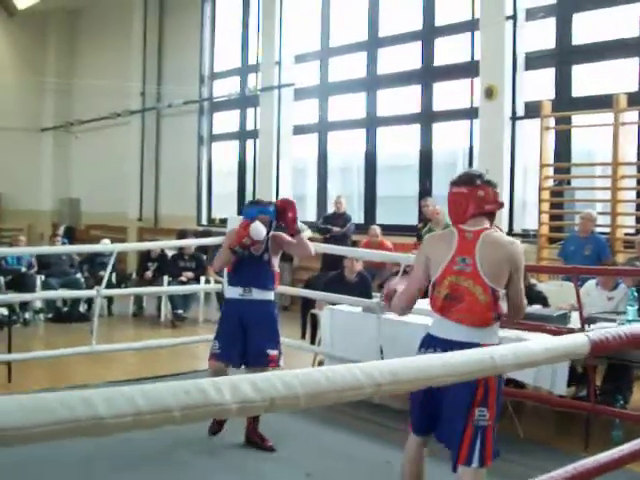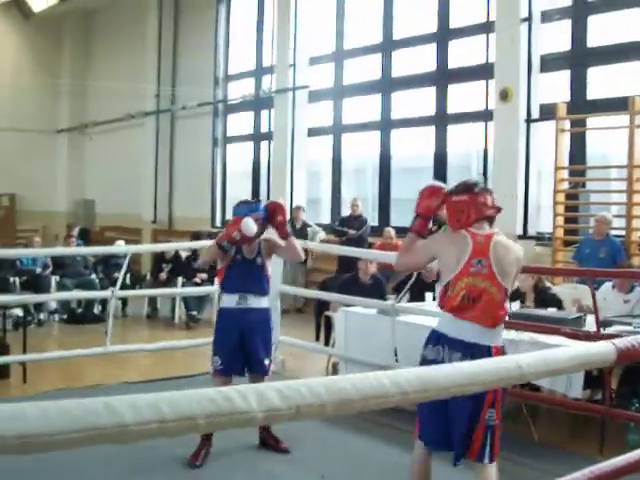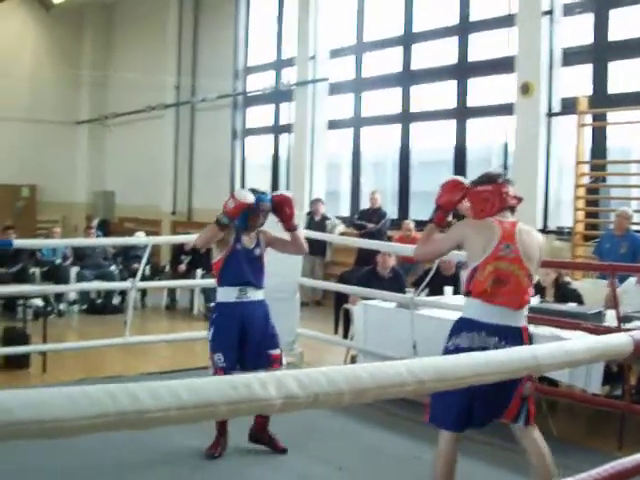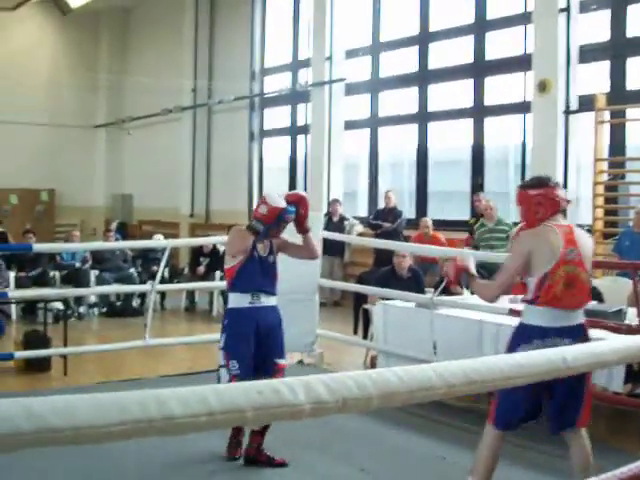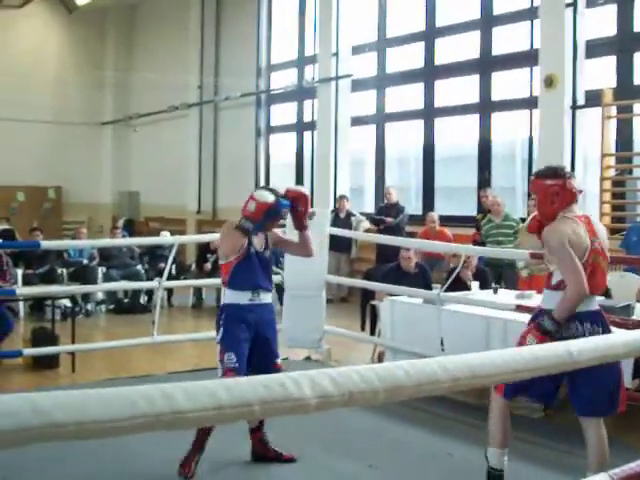
dt=0.3s
person 1, frame 1
left shoulder: (435, 243)
right shoulder: (509, 249)
left elbow: (403, 306)
right elbow: (517, 313)
left wrist: (394, 291)
left hip: (435, 349)
left knee: (418, 433)
person 1, frame 2
left shoulder: (445, 241)
right shoulder: (513, 251)
left elbow: (402, 263)
left wrist: (421, 221)
left hip: (441, 349)
right hip: (485, 356)
left knee: (425, 442)
person 1, frame 3
left shoulder: (470, 229)
right shoulder: (534, 239)
left elbow: (421, 253)
left wrist: (441, 213)
left hip: (470, 332)
right hip: (512, 337)
left knee: (449, 429)
right knee: (524, 425)
person 1, frame 4
left shoulder: (530, 239)
right shoulder: (585, 239)
left elbow: (493, 292)
left wrist: (465, 273)
left hip: (534, 338)
right hip: (575, 338)
left knee: (496, 426)
right knee: (574, 428)
person 1, frame 5
left shoulder: (556, 231)
right shoulder: (596, 227)
left elbow: (578, 289)
left wrist: (545, 326)
left hip: (562, 324)
right hip: (593, 324)
left knee: (502, 392)
right knee: (592, 418)
person 2, frame 1
left shoulder: (278, 240)
right shoulder: (234, 236)
left elbow: (309, 253)
right elbow: (217, 266)
left wrist: (294, 227)
right wrist: (240, 243)
left hip: (263, 308)
right hip: (234, 306)
left knee: (258, 370)
right knee: (217, 366)
left ankle: (252, 431)
person 2, frame 2
left shoulder: (268, 245)
right shoulder: (228, 241)
left elbow: (298, 257)
right elbow: (203, 261)
left wrist: (283, 229)
right wrist: (228, 239)
left hip: (258, 315)
right hip: (229, 315)
left knee: (258, 377)
right knee: (221, 379)
left ankle: (265, 432)
right ankle: (205, 440)
person 2, frame 3
left shoulder: (263, 237)
right shoulder: (225, 233)
left elbow: (301, 249)
right elbow: (200, 243)
left wrist: (289, 222)
right wrist: (226, 218)
left hip: (257, 308)
right hip: (227, 308)
left knee: (271, 368)
right knee: (224, 374)
left ankle: (260, 428)
right ankle: (221, 434)
person 2, frame 4
left shoulder: (276, 243)
right shoulder: (240, 235)
left elbow: (313, 254)
right elbow: (236, 249)
left wrist: (302, 224)
right wrist: (258, 224)
left hip: (269, 314)
right hip: (240, 315)
left knee: (270, 382)
right knee: (239, 382)
left ankle: (255, 448)
right ankle: (237, 433)
person 2, frame 5
left shoulder: (271, 235)
right shoulder: (233, 231)
left elbow: (307, 251)
right elbow: (228, 253)
left wrist: (302, 219)
right wrist: (250, 221)
left hip: (264, 311)
right hip: (235, 313)
left knee: (263, 379)
right knee: (230, 380)
left ankle: (260, 444)
right ankle: (196, 448)
